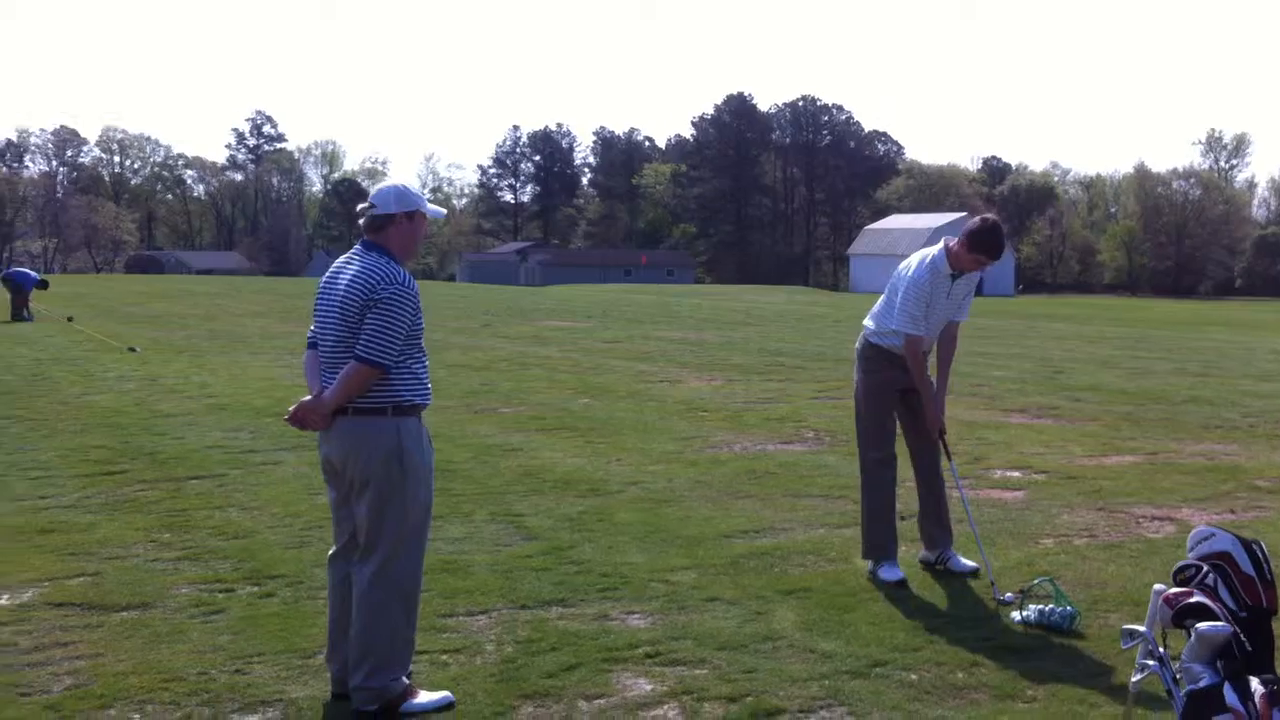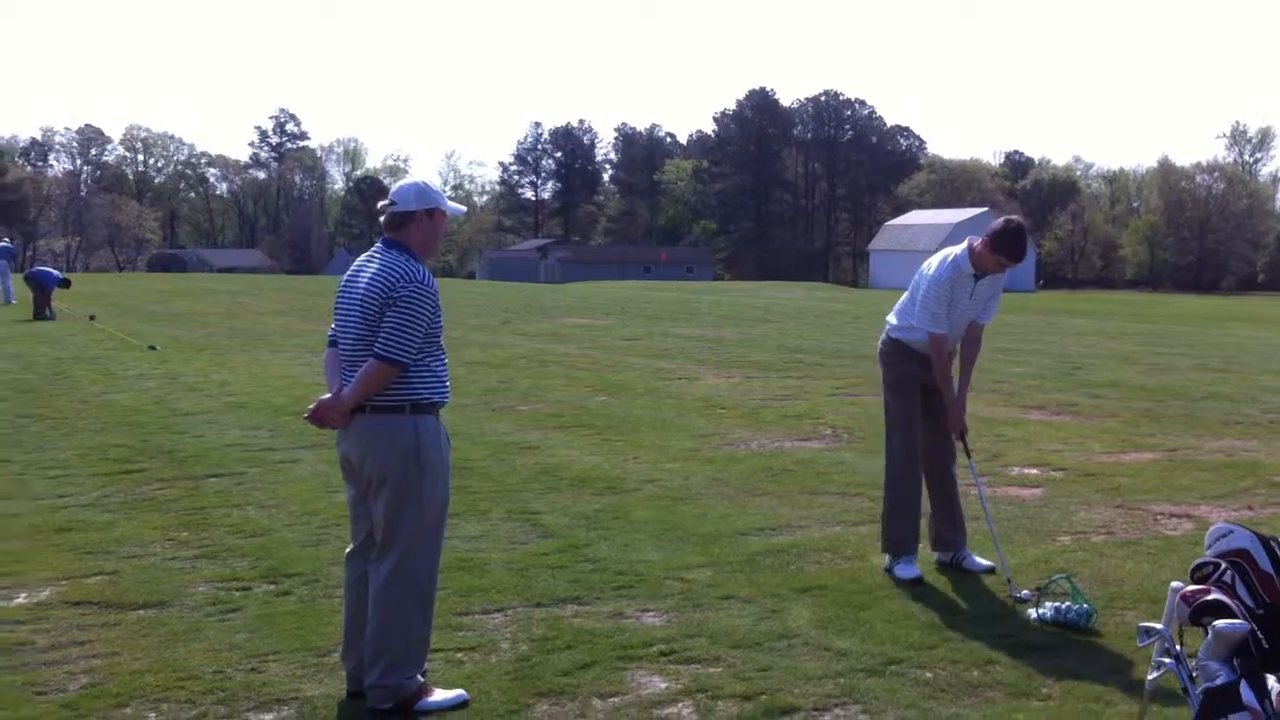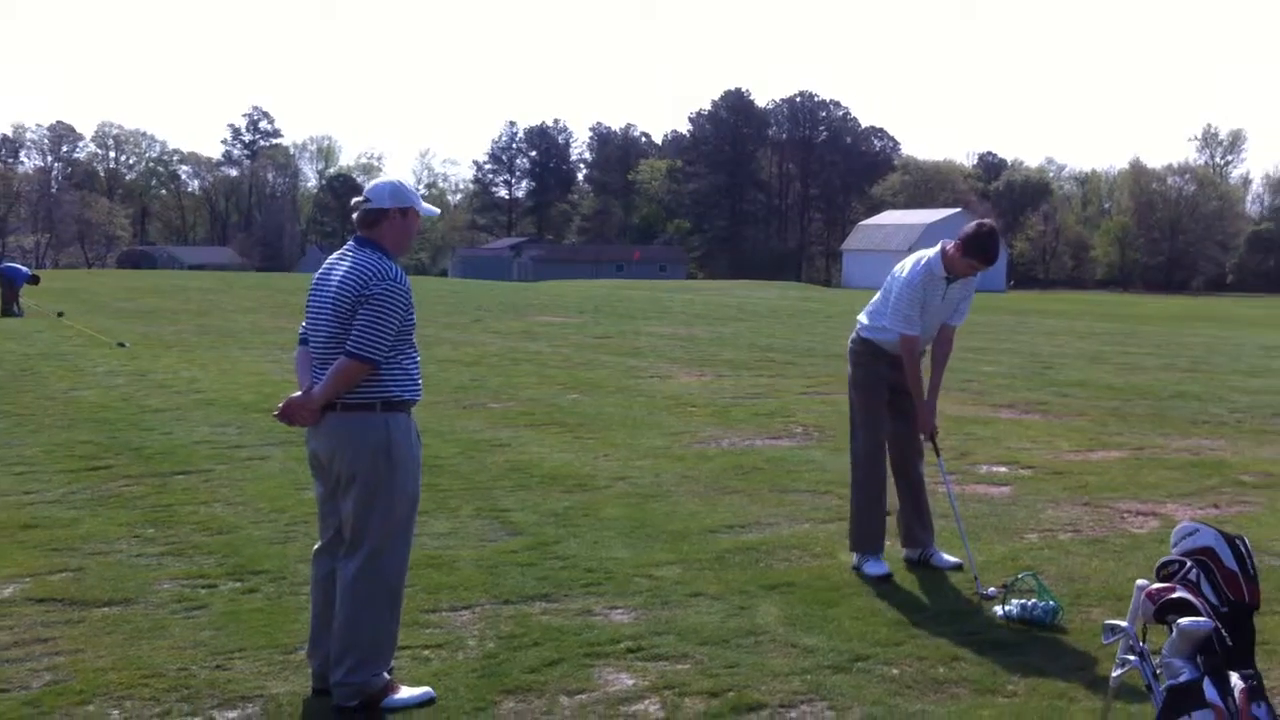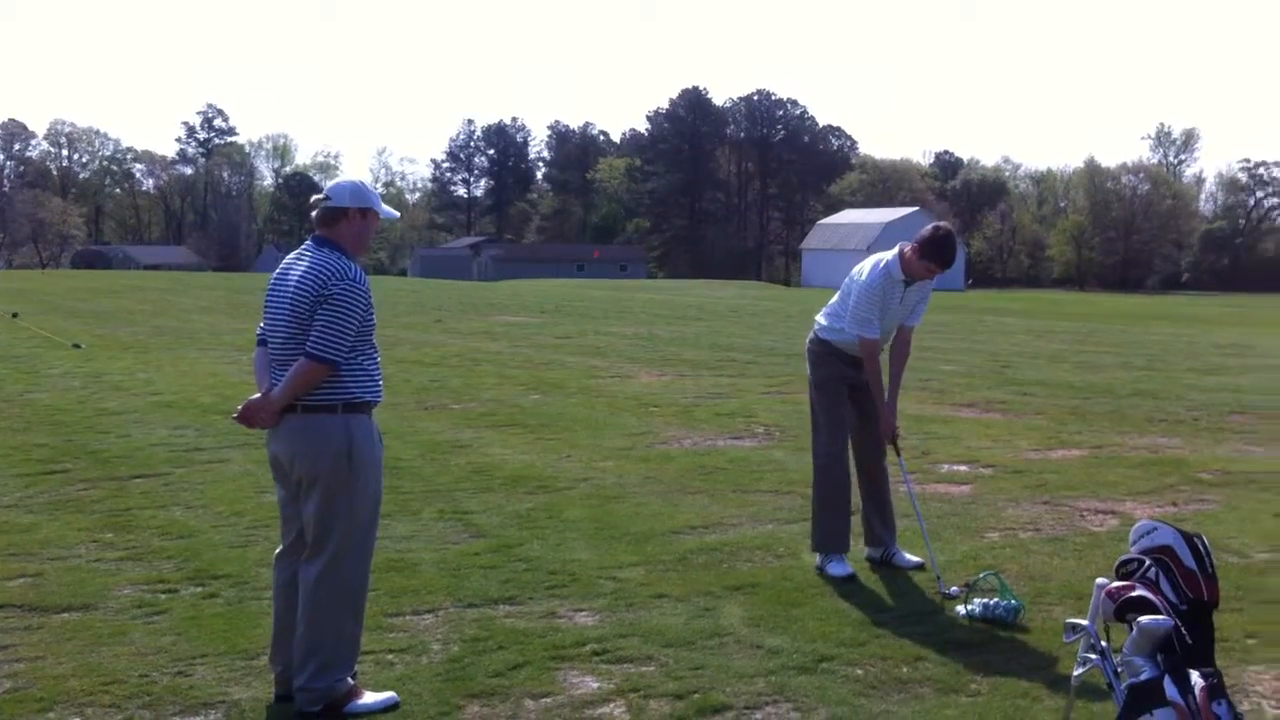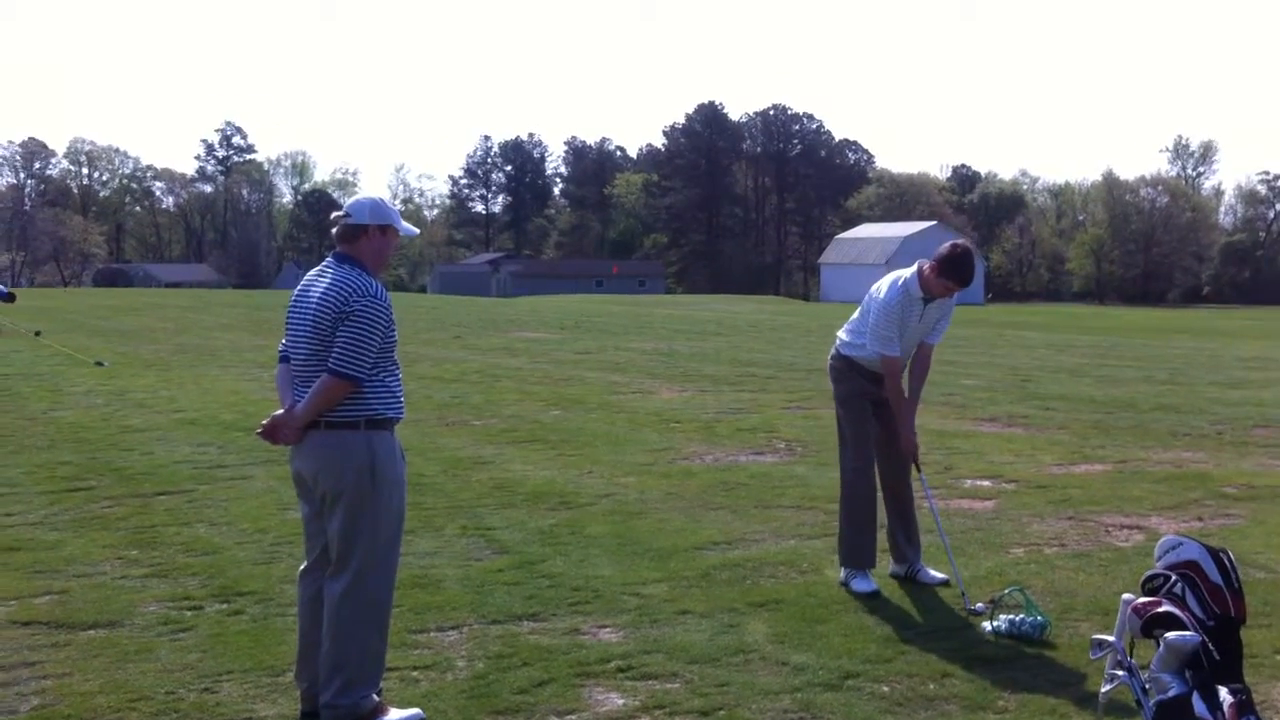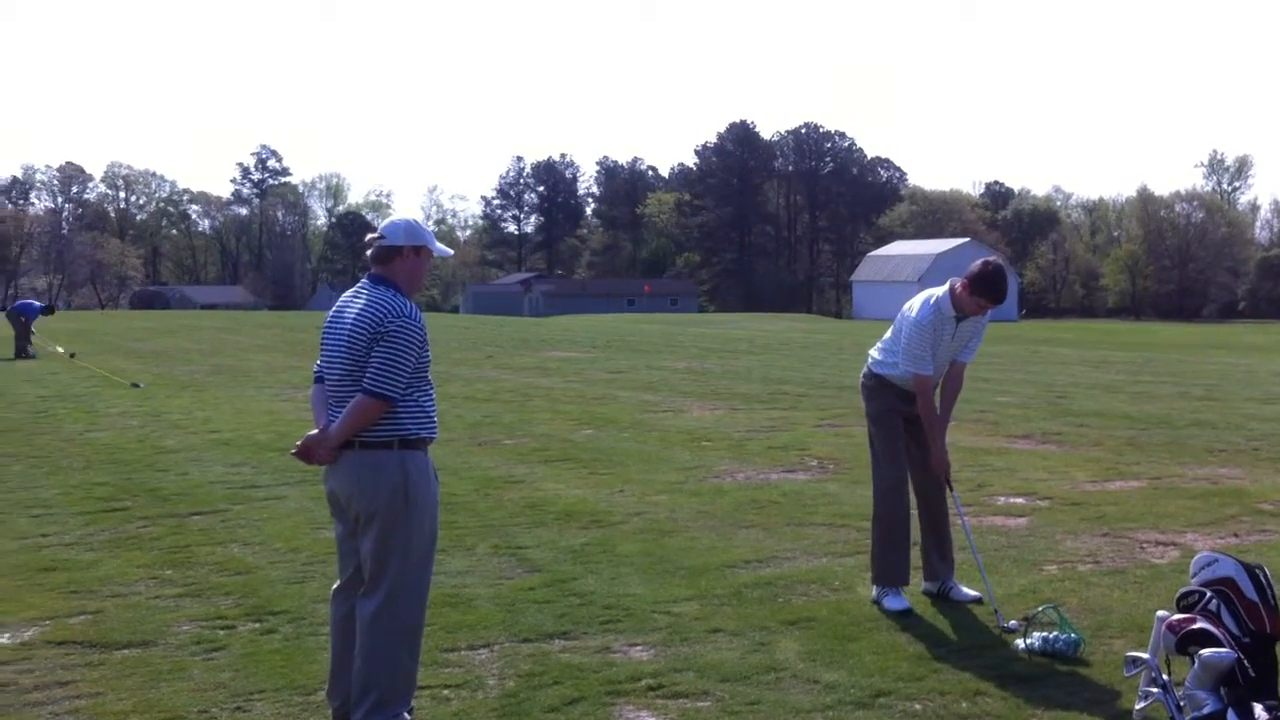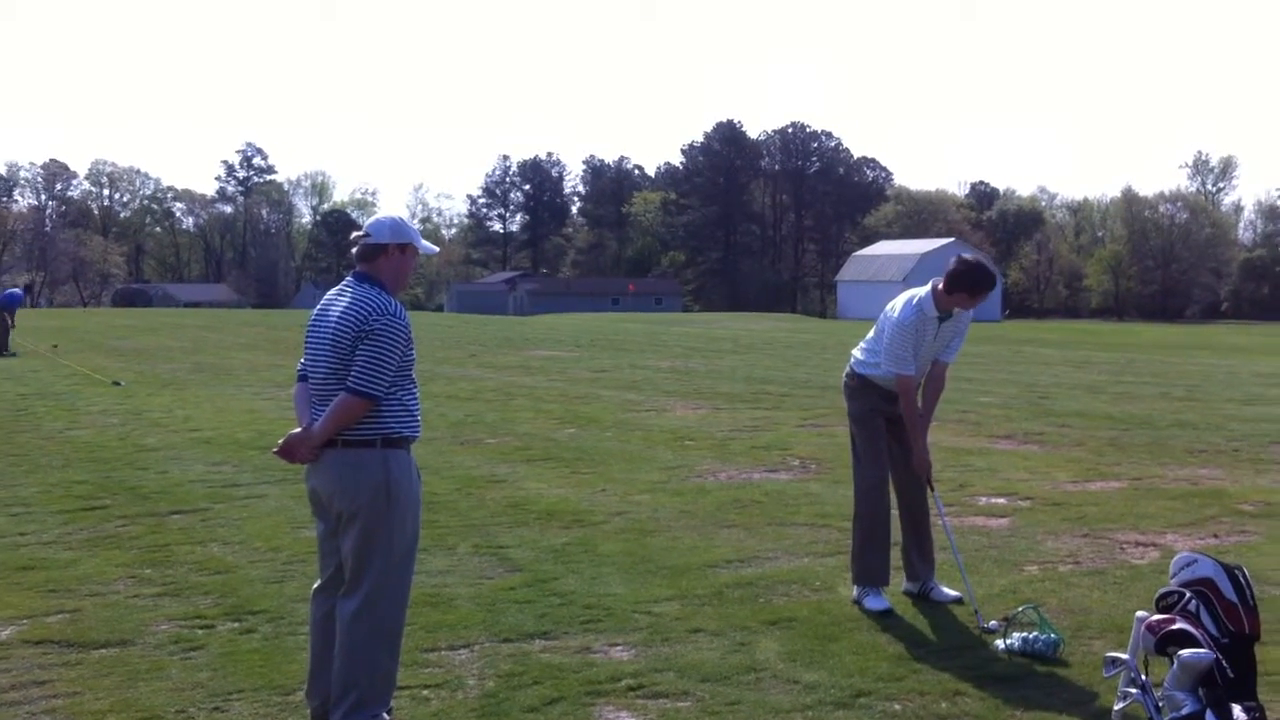
dt=0.2s
person 1, frame 1
left shoulder: (337, 271)
right shoulder: (395, 281)
left elbow: (315, 347)
right elbow: (369, 364)
left wrist: (318, 402)
right wrist: (322, 408)
left hip: (342, 433)
right hip: (387, 434)
left knee: (350, 554)
right knee: (389, 561)
left ankle: (348, 673)
right ankle: (379, 687)
person 1, frame 2
left shoulder: (358, 269)
right shoulder: (414, 279)
left elbow: (337, 346)
right elbow: (388, 362)
left wrist: (337, 401)
right wrist: (340, 404)
left hip: (360, 430)
right hip: (405, 432)
left knee: (367, 552)
right knee: (405, 559)
left ankle: (363, 671)
right ankle: (394, 684)
person 1, frame 3
left shoulder: (331, 266)
right shoulder: (387, 277)
left elbow: (308, 343)
right elbow: (360, 360)
left wrist: (308, 397)
right wrist: (313, 402)
left hip: (331, 427)
right hip: (376, 428)
left knee: (335, 549)
right knee: (374, 556)
left ankle: (328, 668)
right ankle: (360, 682)
person 1, frame 4
left shoulder: (288, 267)
right shoulder: (346, 277)
left elbow: (266, 343)
right elbow: (320, 360)
left wrist: (268, 400)
right wrist: (271, 403)
left hip: (290, 430)
right hip: (337, 432)
left knee: (297, 553)
right knee: (336, 560)
left ankle: (291, 674)
person 1, frame 5
left shoulder: (308, 285)
right shoulder: (368, 294)
left elbow: (287, 361)
right elbow: (343, 378)
left wrist: (290, 415)
right wrist: (295, 421)
left hip: (313, 447)
right hip: (360, 447)
left knee: (320, 569)
right knee: (360, 577)
person 1, frame 6
left shoulder: (343, 306)
right shoulder: (401, 314)
left elbow: (323, 381)
right elbow: (377, 397)
left wrist: (324, 434)
right wrist: (330, 442)
left hip: (347, 467)
right hip: (393, 467)
left knee: (353, 589)
right knee: (393, 596)
person 1, frame 7
left shoulder: (328, 303)
right shoulder: (387, 313)
left elbow: (306, 379)
right elbow: (361, 396)
left wrist: (308, 435)
right wrist: (312, 440)
left hip: (329, 465)
right hip: (375, 465)
left knee: (334, 587)
right knee: (373, 595)
person 2, frame 1
left shoulder: (969, 275)
right shoulder: (918, 273)
left elbow: (948, 335)
right elbow: (912, 347)
left wrist: (940, 396)
right wrist: (929, 406)
left hip: (912, 359)
right hip: (880, 357)
left knee: (928, 453)
right knee: (879, 457)
left ankle: (938, 547)
right ankle: (881, 557)
person 2, frame 2
left shoulder: (995, 277)
right shoulder: (941, 272)
left elbow: (972, 336)
right elbow: (937, 345)
left wrist: (961, 398)
right wrist: (951, 407)
left hip: (935, 358)
right hip: (902, 353)
left knee: (942, 455)
right knee: (905, 452)
left ankle: (950, 547)
right ankle: (899, 553)
person 2, frame 3
left shoulder: (967, 280)
right shoulder: (913, 275)
left elbow: (944, 339)
right elbow: (909, 348)
left wrist: (932, 399)
right wrist: (921, 408)
left hip: (903, 358)
right hip: (871, 353)
left knee: (909, 453)
right knee: (870, 450)
left ankle: (918, 544)
right ankle: (866, 550)
person 2, frame 4
left shoulder: (924, 281)
right shoulder: (872, 278)
left elbow: (902, 340)
right elbow: (870, 351)
left wrist: (892, 402)
right wrist: (882, 411)
left hip: (862, 358)
right hip: (830, 354)
left knee: (873, 451)
right knee: (832, 451)
left ankle: (881, 543)
right ankle: (829, 551)
person 2, frame 5
left shoulder: (945, 298)
right shoulder: (890, 296)
left elbow: (922, 357)
right elbow: (892, 370)
left wrist: (910, 420)
right wrist: (904, 428)
left hip: (886, 374)
right hip: (852, 369)
left knee: (898, 467)
right knee: (859, 466)
left ankle: (906, 559)
right ankle: (854, 566)
person 2, frame 6
left shoulder: (978, 316)
right shoulder: (923, 315)
left elbow: (954, 376)
right elbow: (924, 390)
left wrist: (940, 438)
right wrist: (936, 447)
left hip: (919, 392)
right hip: (885, 388)
left knee: (933, 485)
right knee: (892, 484)
left ankle: (939, 577)
right ankle: (886, 584)
person 2, frame 7
left shoulder: (961, 316)
right shoulder: (905, 315)
left elbow: (935, 377)
right elbow: (906, 389)
left wrist: (921, 439)
right wrist: (918, 447)
left hip: (901, 392)
right hip: (867, 389)
left knee: (914, 485)
right knee: (873, 485)
left ankle: (919, 578)
right ankle: (867, 584)
